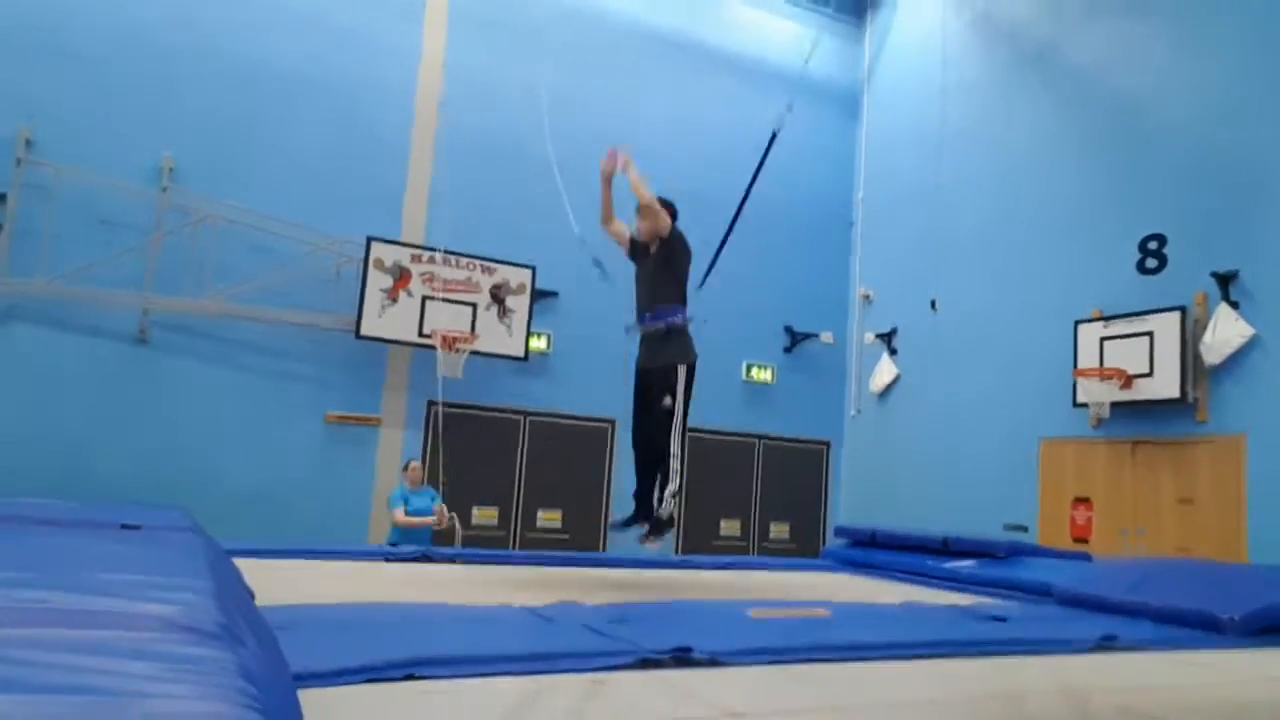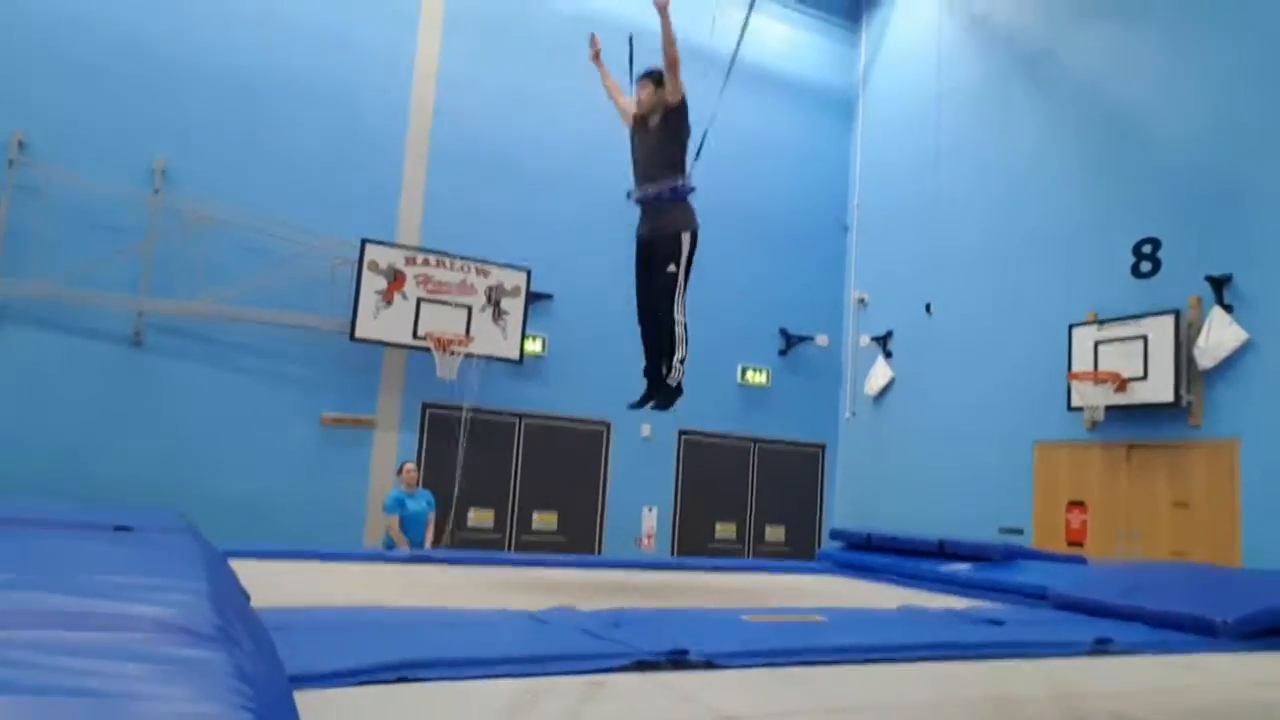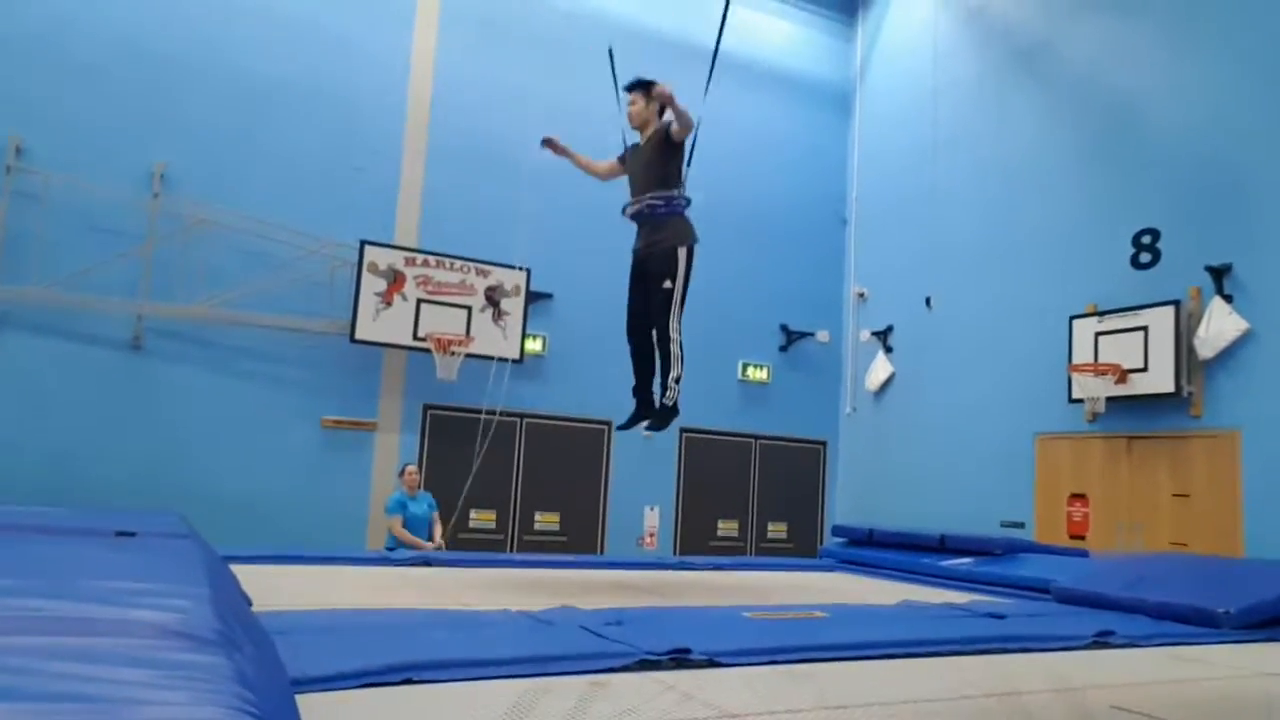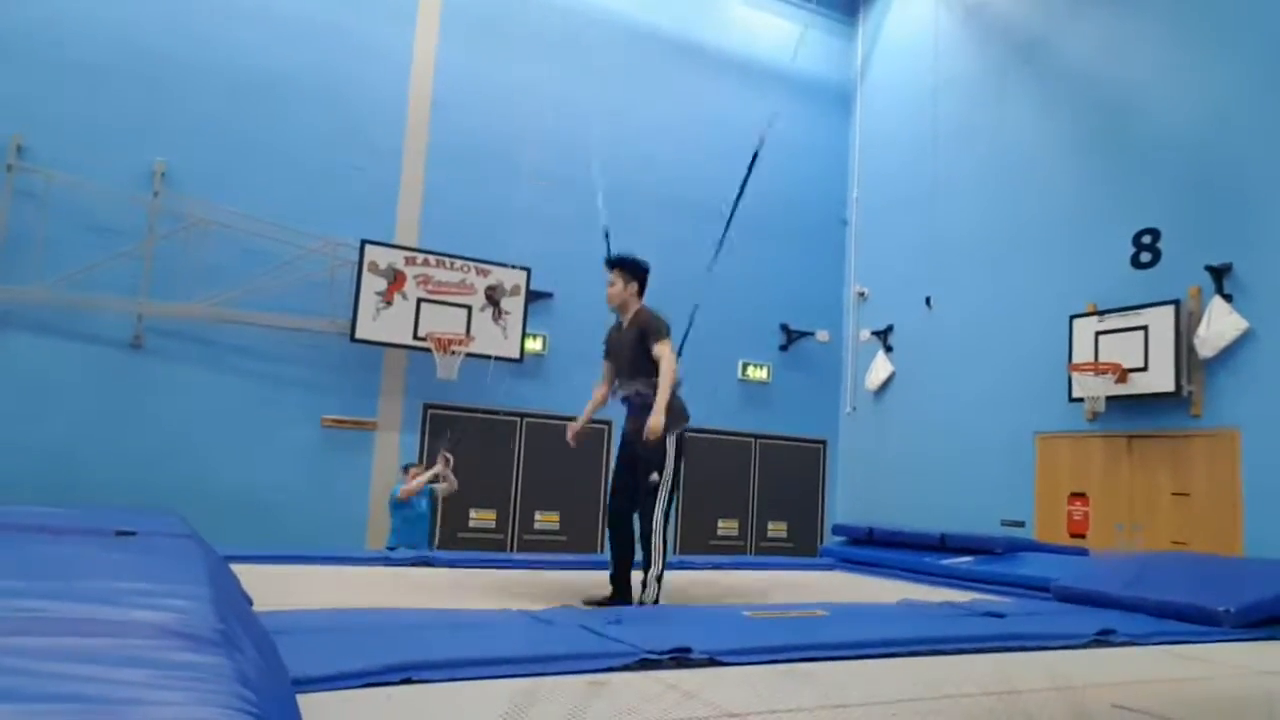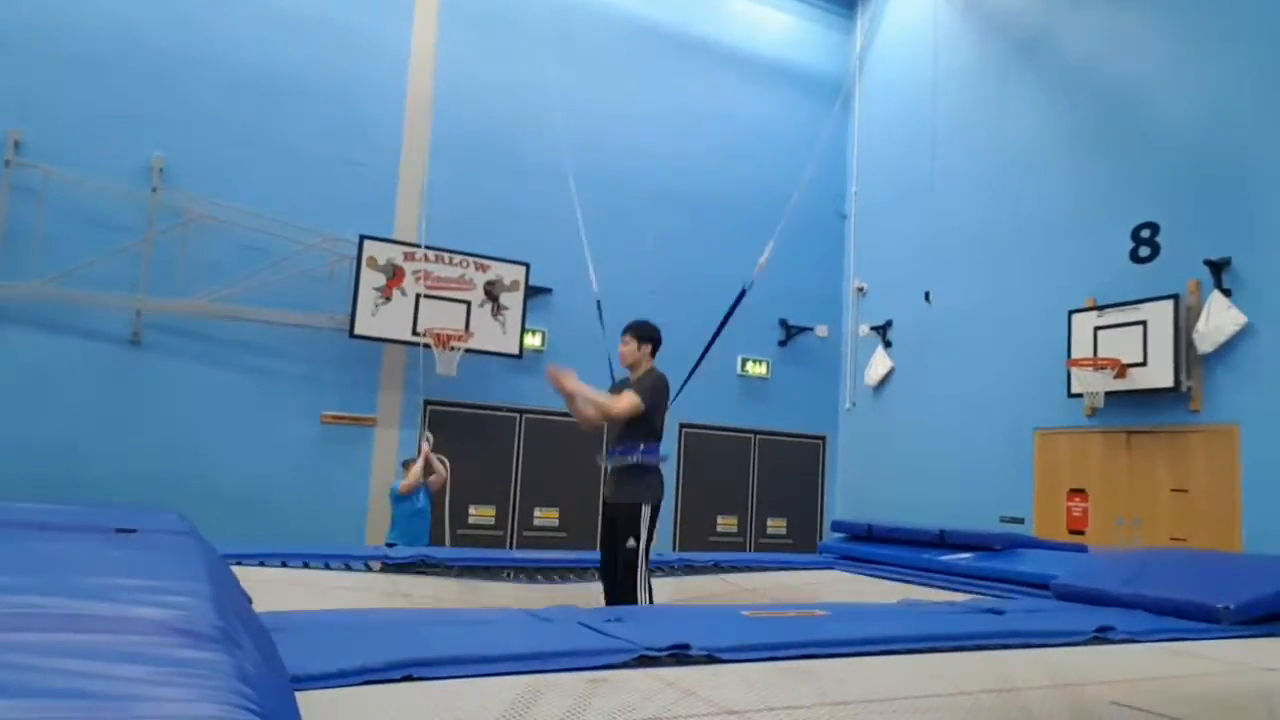
dt=0.3s
person 1, frame 1
left shoulder: (676, 247)
right shoulder: (643, 253)
left elbow: (651, 206)
right elbow: (610, 225)
left wrist: (627, 170)
right wrist: (607, 183)
left hip: (673, 356)
right hip: (649, 355)
left knee: (668, 438)
right knee: (643, 438)
left ankle: (664, 512)
right ankle: (643, 507)
person 1, frame 2
left shoulder: (674, 118)
right shoulder: (640, 128)
left elbow: (672, 65)
right elbow: (618, 96)
right wrist: (599, 62)
left hip: (675, 224)
right hip: (648, 225)
left knee: (670, 306)
right knee: (647, 311)
left ankle: (673, 380)
right ankle: (654, 382)
person 1, frame 3
left shoulder: (668, 134)
right shoulder: (635, 151)
left elbow: (687, 125)
right elbow: (604, 171)
left wrist: (671, 102)
right wrist: (565, 152)
left hip: (672, 241)
right hip: (645, 243)
left knee: (666, 327)
right knee: (637, 329)
left ankle: (668, 404)
right ankle: (644, 405)
person 1, frame 4
left shoulder: (650, 323)
right shoulder: (616, 333)
left elbow: (667, 364)
right elbow: (606, 383)
left wrist: (660, 410)
right wrist: (582, 420)
left hip: (661, 427)
right hip: (635, 426)
left knee: (653, 512)
right knee: (618, 511)
left ankle: (649, 596)
right ankle: (620, 590)
person 1, frame 5
left shoulder: (655, 383)
right shoulder: (623, 384)
left elbow: (618, 410)
right elbow: (590, 419)
left wrist: (576, 388)
right wrist: (570, 394)
left hip: (640, 491)
right hip: (616, 487)
left knee: (633, 570)
right knee: (609, 568)
